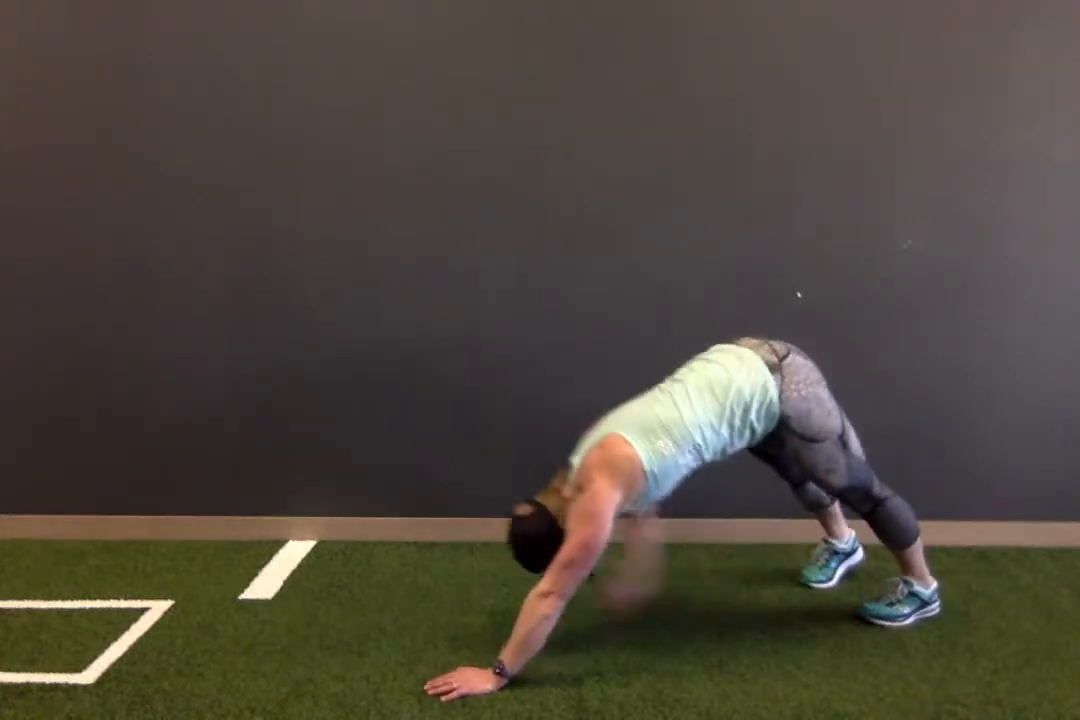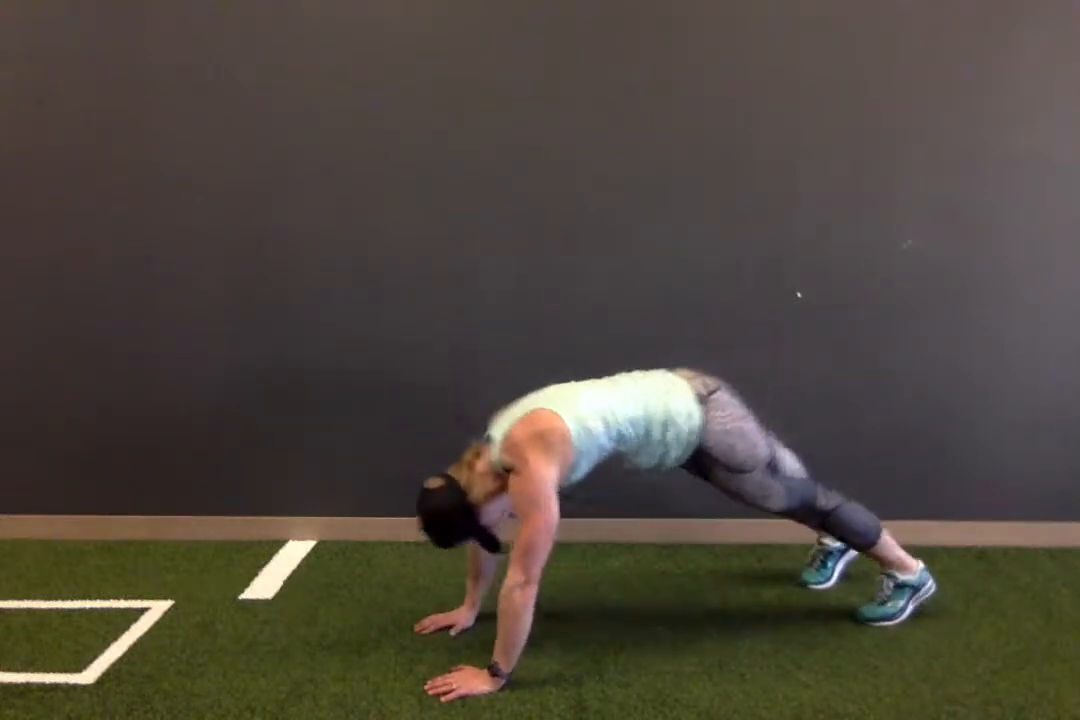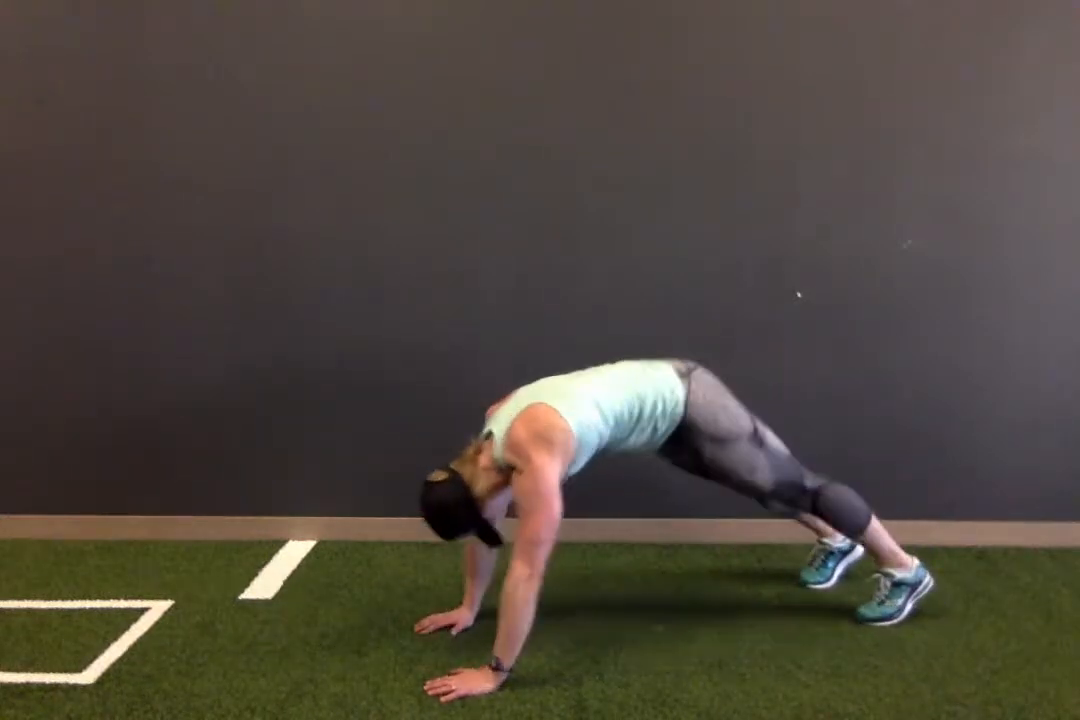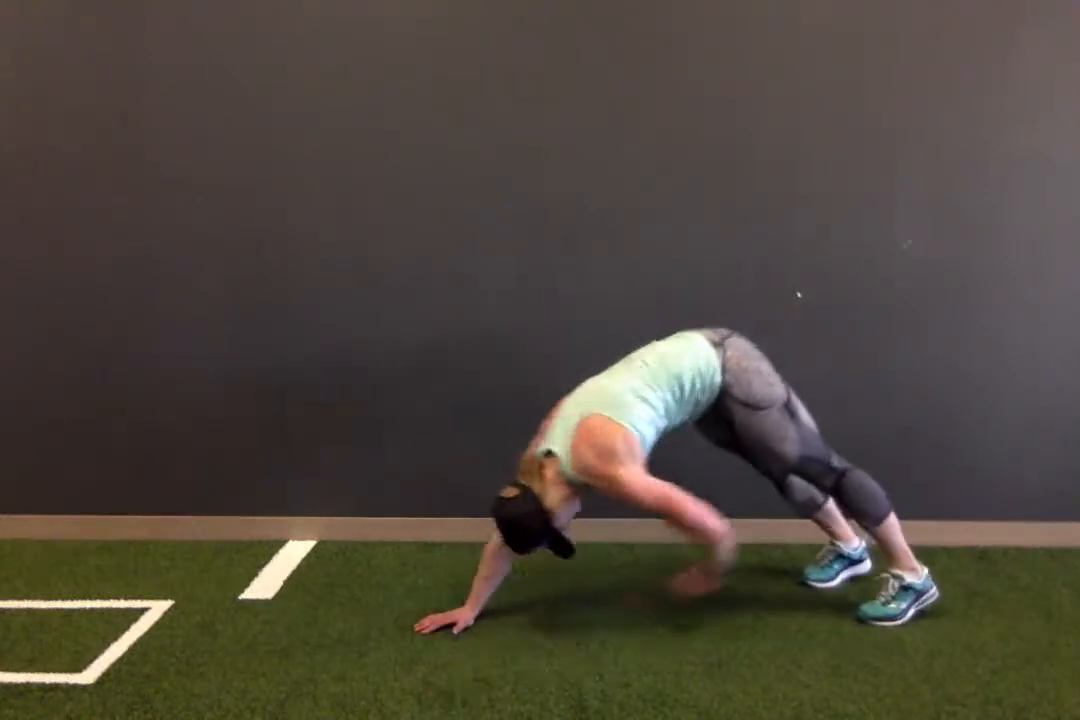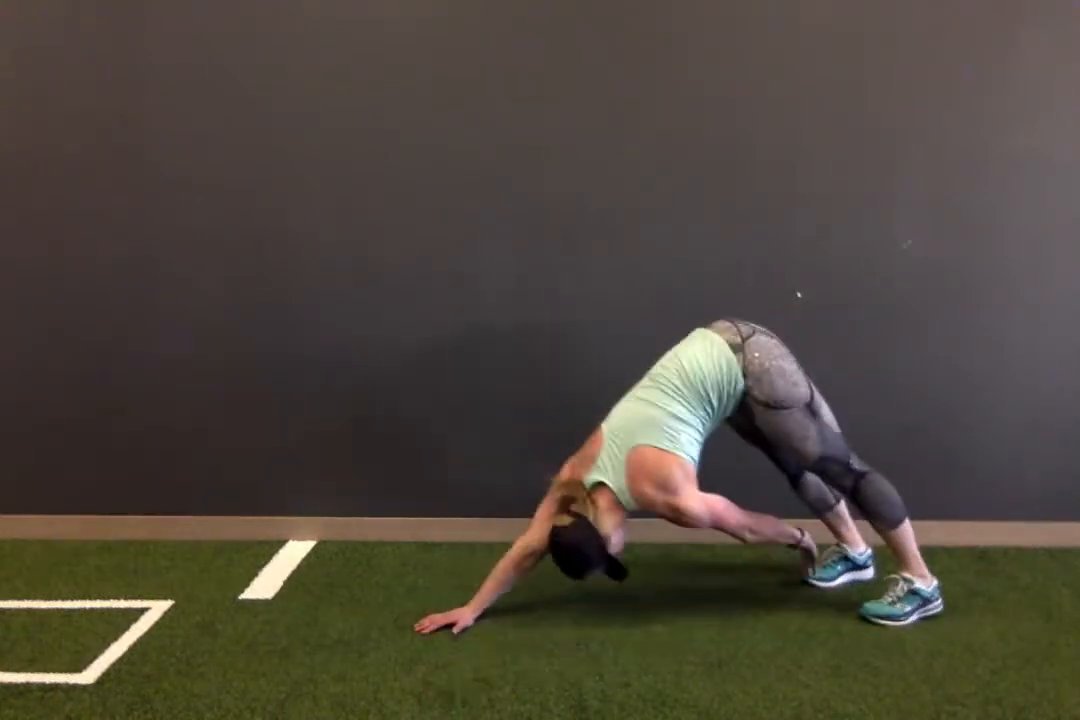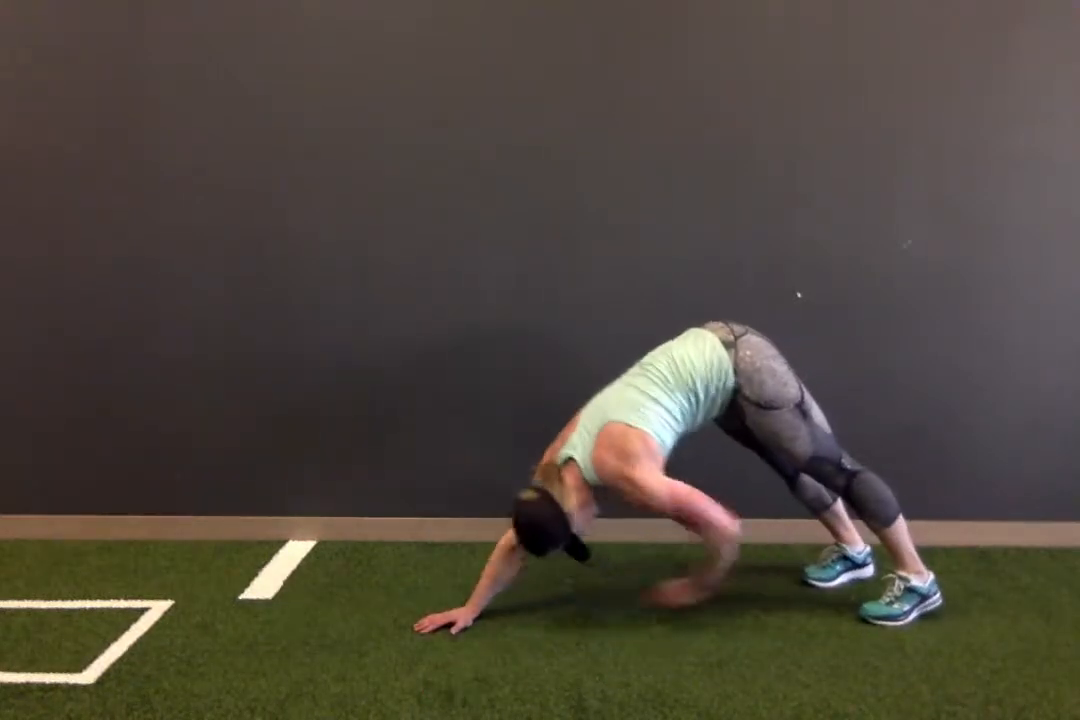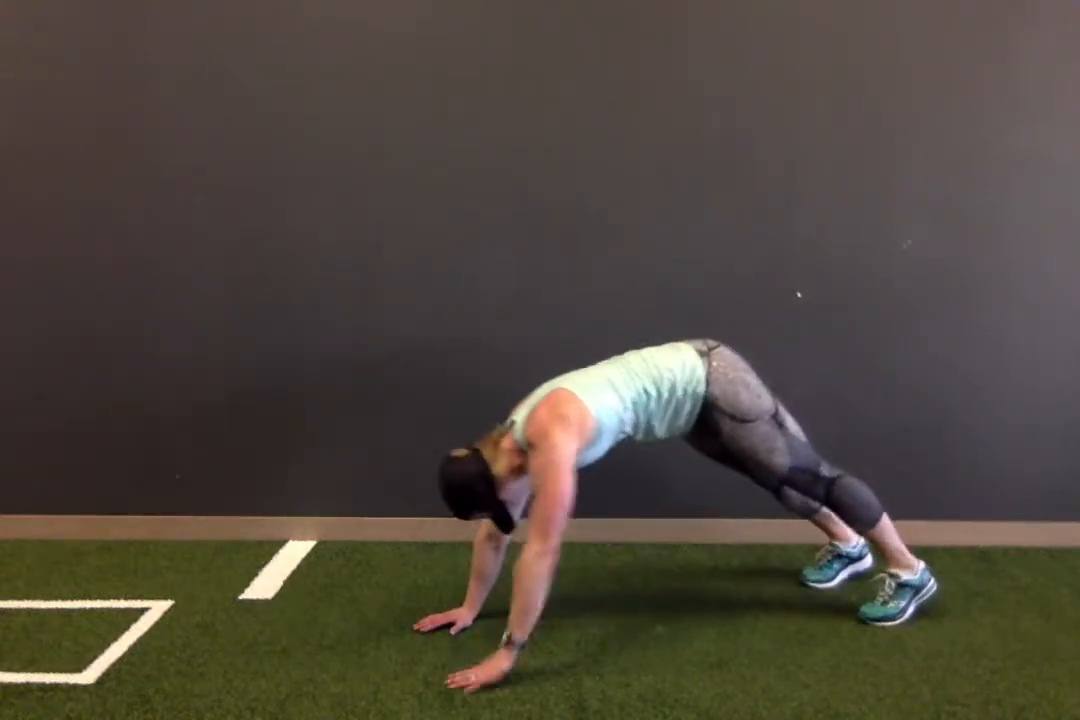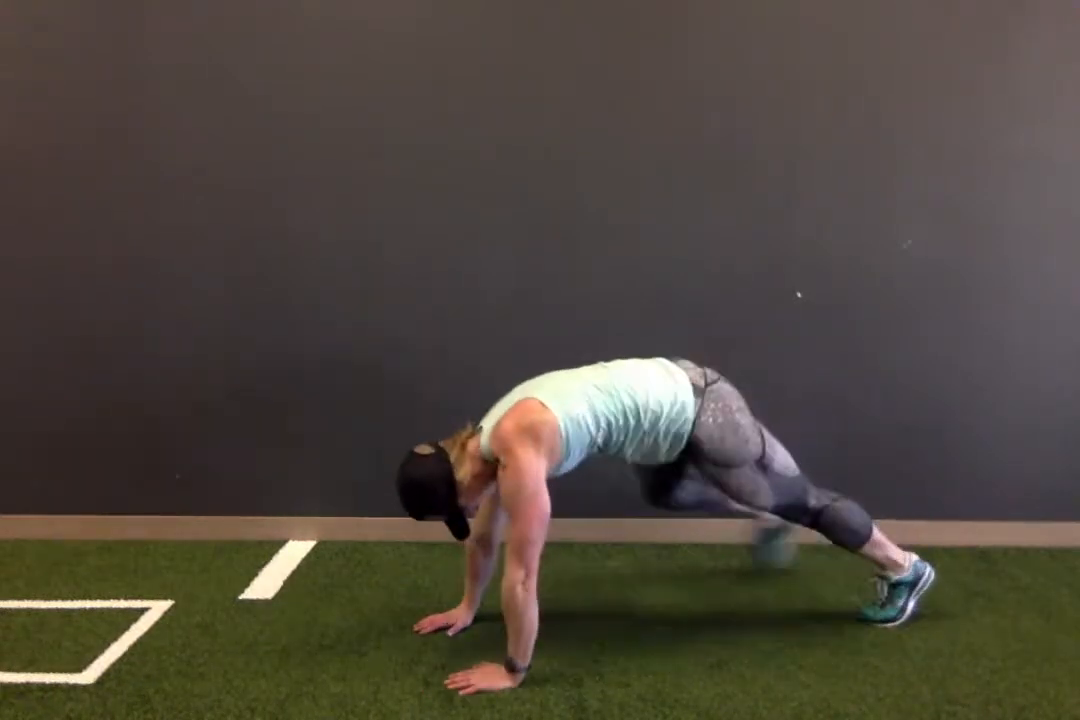
dt=0.3s
person 1, frame 1
left shoulder: (600, 485)
right shoulder: (583, 472)
left elbow: (554, 594)
right elbow: (642, 512)
left wrist: (497, 674)
right wrist: (636, 578)
left hip: (778, 387)
right hip: (743, 365)
left knee: (857, 486)
right knee: (797, 467)
left ankle: (920, 587)
right ankle: (840, 544)
person 1, frame 2
left shoulder: (533, 459)
right shoulder: (495, 440)
left elbow: (523, 579)
right elbow: (482, 527)
left wrist: (494, 675)
right wrist: (468, 608)
left hip: (699, 418)
right hip: (680, 398)
left knee: (804, 498)
right knee: (785, 491)
left ankle: (908, 575)
right ankle: (832, 546)
person 1, frame 3
left shoulder: (534, 459)
right shoulder: (492, 436)
left elbow: (527, 573)
right elbow: (481, 524)
left wrist: (493, 671)
right wrist: (468, 608)
left hip: (684, 399)
right hip: (663, 397)
left knee: (794, 483)
right knee: (753, 477)
left ankle: (904, 571)
right ankle: (836, 543)
person 1, frame 4
left shoulder: (610, 471)
right shoulder: (541, 456)
left elbow: (715, 530)
right elbow: (507, 535)
left wrist: (707, 576)
right wrist: (471, 608)
left hip: (722, 367)
right hip: (696, 363)
left knee: (820, 464)
right knee: (773, 463)
left ankle: (911, 576)
right ankle: (847, 546)
person 1, frame 5
left shoulder: (660, 494)
right shoulder: (578, 473)
left elbow: (748, 526)
right elbow: (530, 544)
left wrist: (799, 539)
right wrist: (471, 609)
left hip: (748, 362)
right hip: (720, 347)
left knee: (839, 466)
right knee: (791, 457)
left ankle: (920, 583)
right ankle: (852, 552)
person 1, frame 6
left shoulder: (626, 473)
right shoulder: (557, 463)
left elbow: (724, 528)
right elbow: (516, 538)
left wrist: (699, 586)
right wrist: (469, 608)
left hip: (739, 364)
right hip: (712, 352)
left knee: (832, 466)
right knee: (786, 459)
left ankle: (916, 579)
right ankle: (851, 551)
person 1, frame 7
left shoulder: (550, 438)
right shoulder: (511, 436)
left elbow: (541, 553)
right elbow: (494, 531)
left wrist: (507, 653)
right wrist: (470, 607)
left hip: (708, 379)
right hip: (687, 382)
left knee: (808, 472)
right knee: (770, 471)
left ankle: (909, 572)
right ankle: (848, 547)
person 1, frame 8
left shoulder: (518, 453)
right shoulder: (485, 439)
left elbow: (521, 574)
right elbow: (484, 533)
left wrist: (512, 671)
right wrist: (467, 607)
left hip: (695, 412)
right hip: (669, 385)
left knee: (795, 499)
right knee: (665, 491)
left ankle: (903, 569)
right ankle: (770, 519)
